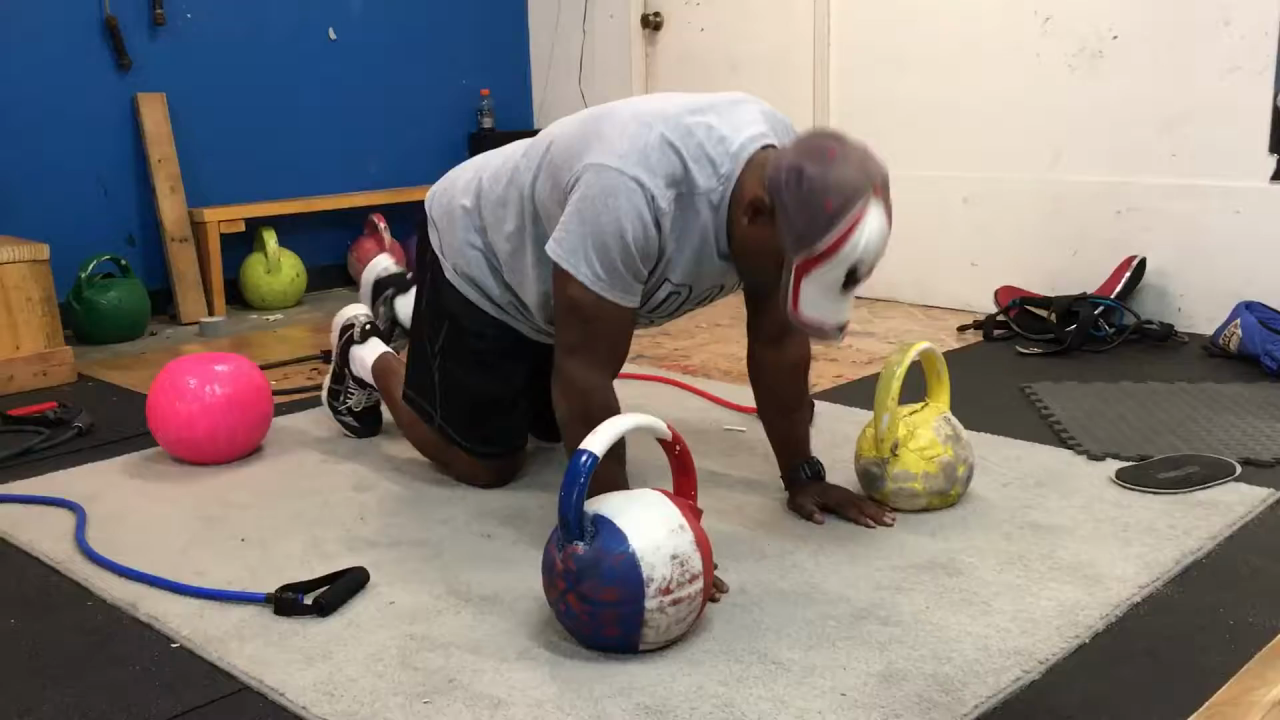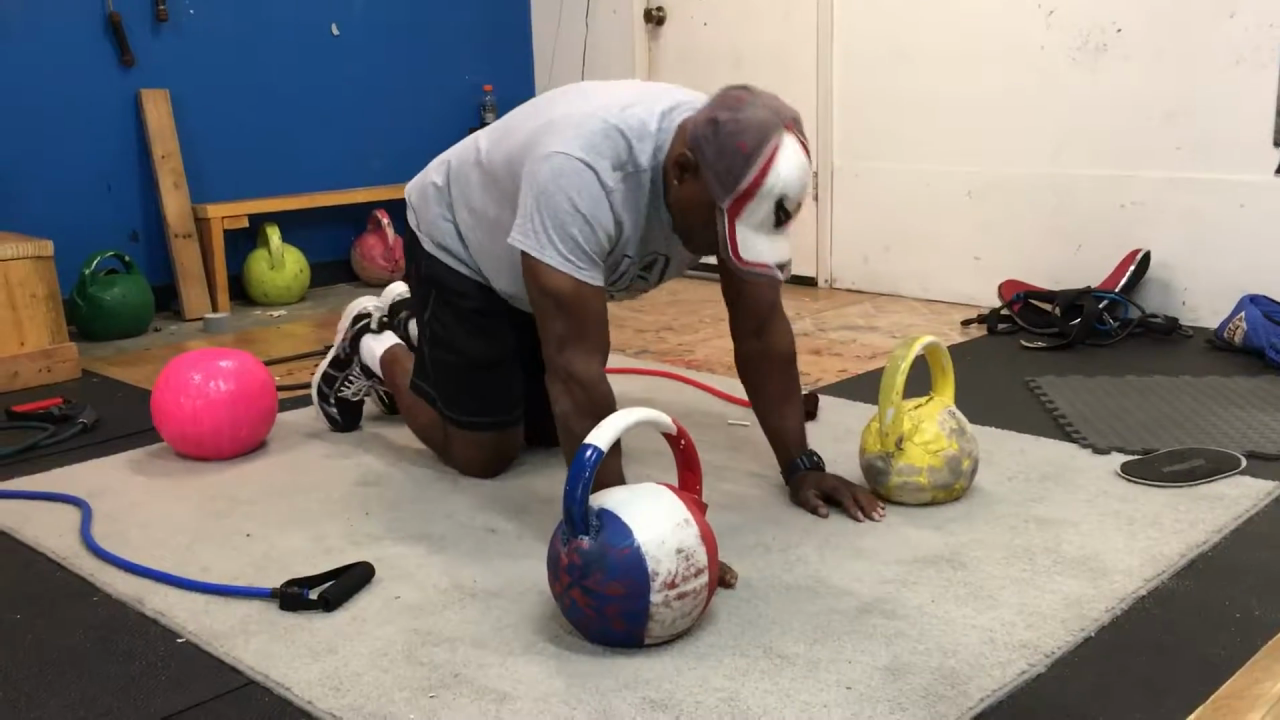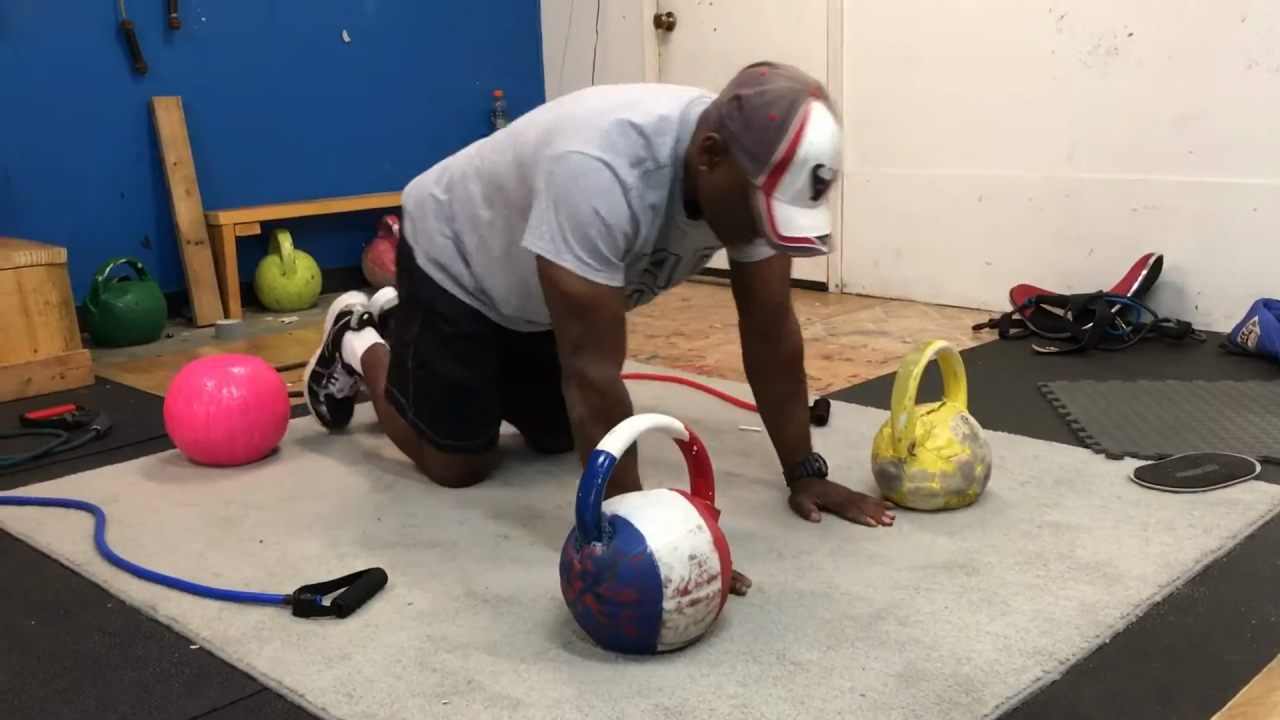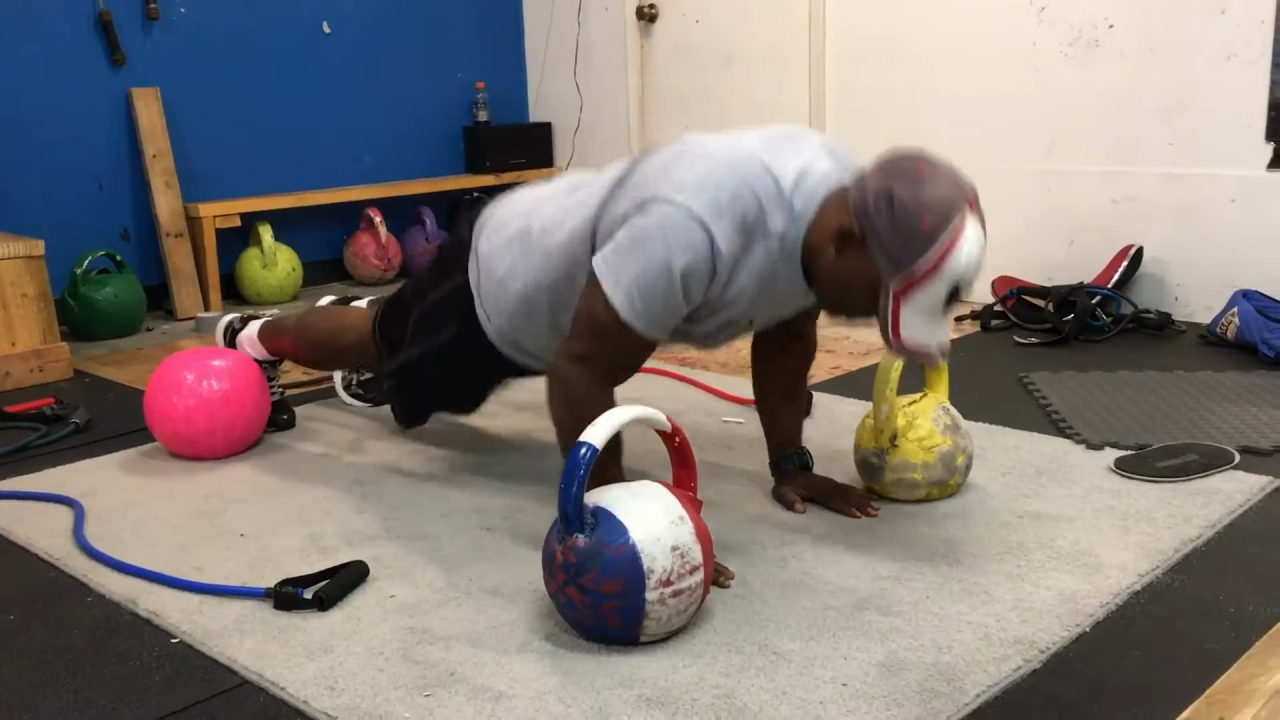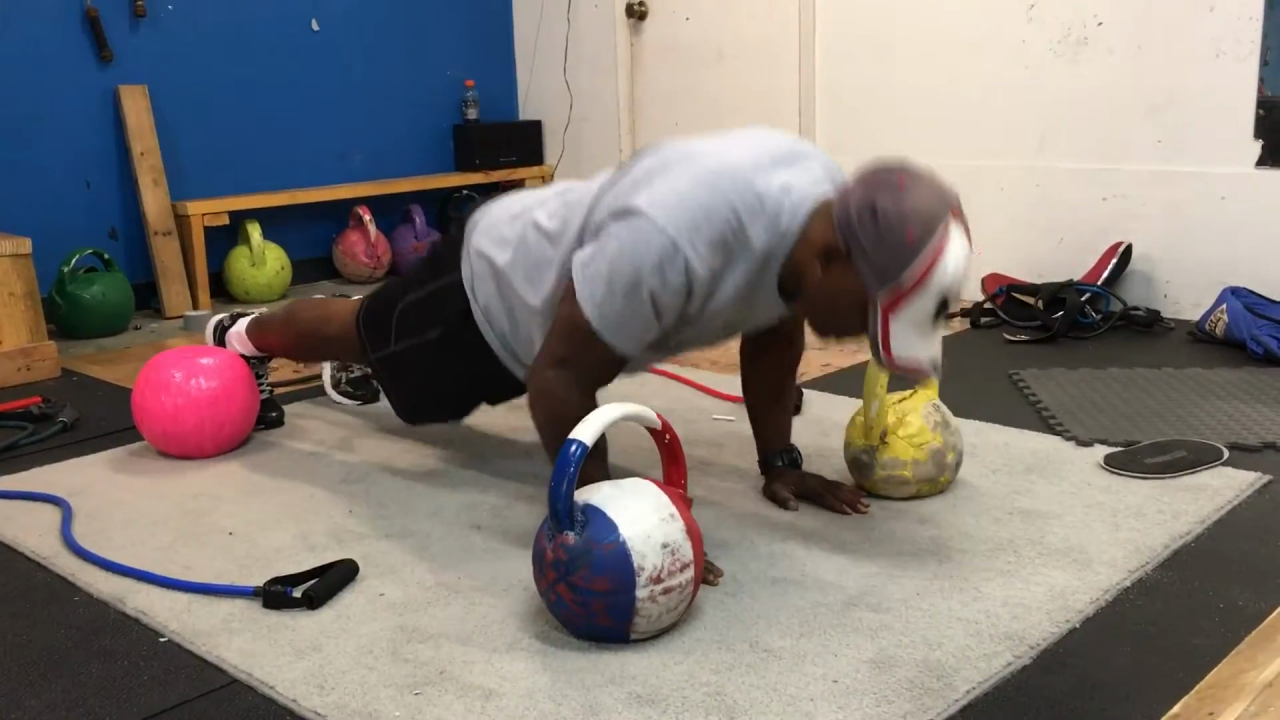
dt=0.7s
person 1, frame 1
left shoulder: (785, 187)
right shoulder: (632, 191)
left elbow: (779, 344)
right elbow: (586, 378)
left wrist: (803, 476)
left hip: (550, 274)
right hip: (480, 254)
left knee: (553, 424)
right knee: (488, 463)
left ankle: (399, 303)
right ankle: (369, 360)
person 1, frame 2
left shoulder: (739, 167)
right shoulder: (583, 173)
left elbow: (762, 330)
right elbow: (577, 364)
left wrist: (802, 467)
left hip: (542, 260)
right hip: (459, 242)
left knee: (550, 428)
right knee: (484, 451)
left ankle: (414, 321)
right ankle: (374, 348)
person 1, frame 3
left shoulder: (759, 172)
right shoulder: (601, 171)
left elbow: (770, 332)
right elbow: (594, 371)
left wrist: (804, 472)
left hip: (539, 283)
right hip: (457, 254)
left knee: (557, 437)
right knee: (458, 463)
left ankle: (404, 321)
right ankle: (359, 343)
person 1, frame 4
left shoulder: (837, 212)
right shoulder: (695, 229)
left elbow: (782, 341)
right elbow: (582, 377)
left wrist: (790, 463)
left hip: (568, 276)
right hip: (505, 280)
right knee: (392, 350)
left ankle: (352, 304)
right ankle: (254, 339)
person 1, frame 5
left shoulder: (826, 215)
right shoulder: (675, 238)
left elbow: (772, 339)
right elbow: (560, 383)
left wrist: (779, 464)
left hip: (564, 281)
right hip: (496, 288)
right knee: (374, 336)
left ankle: (351, 369)
right ankle: (241, 338)
